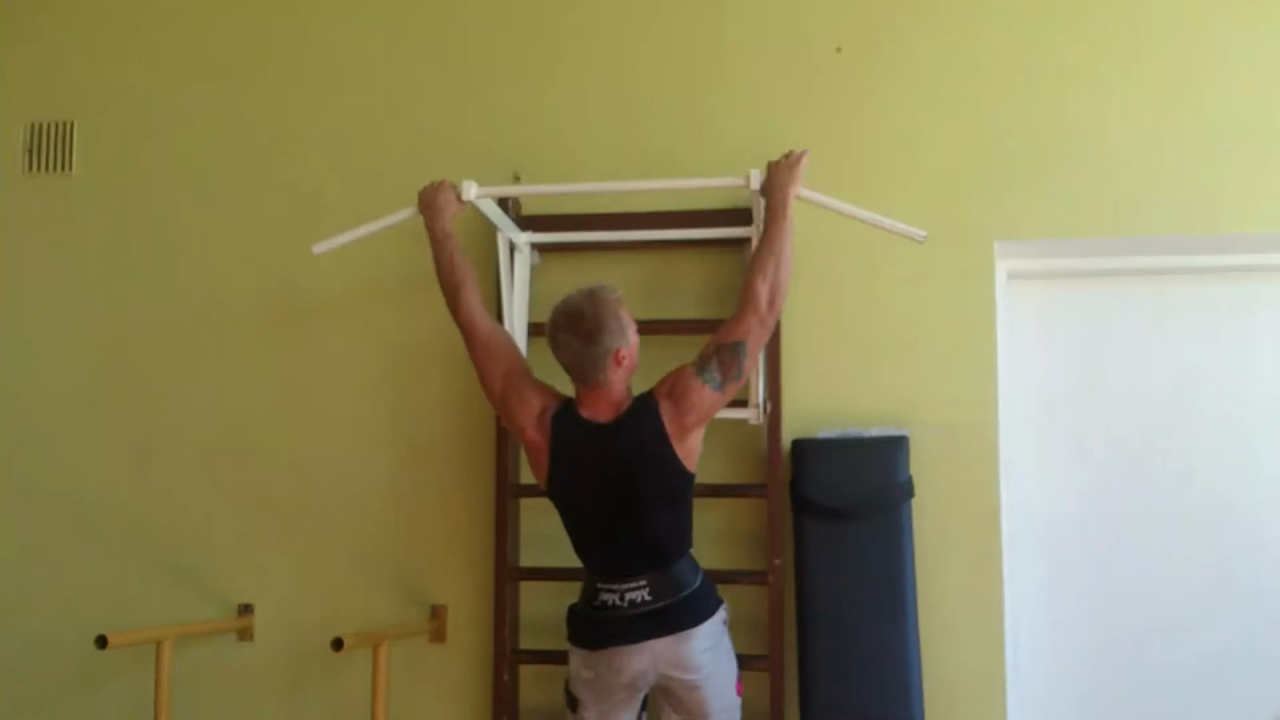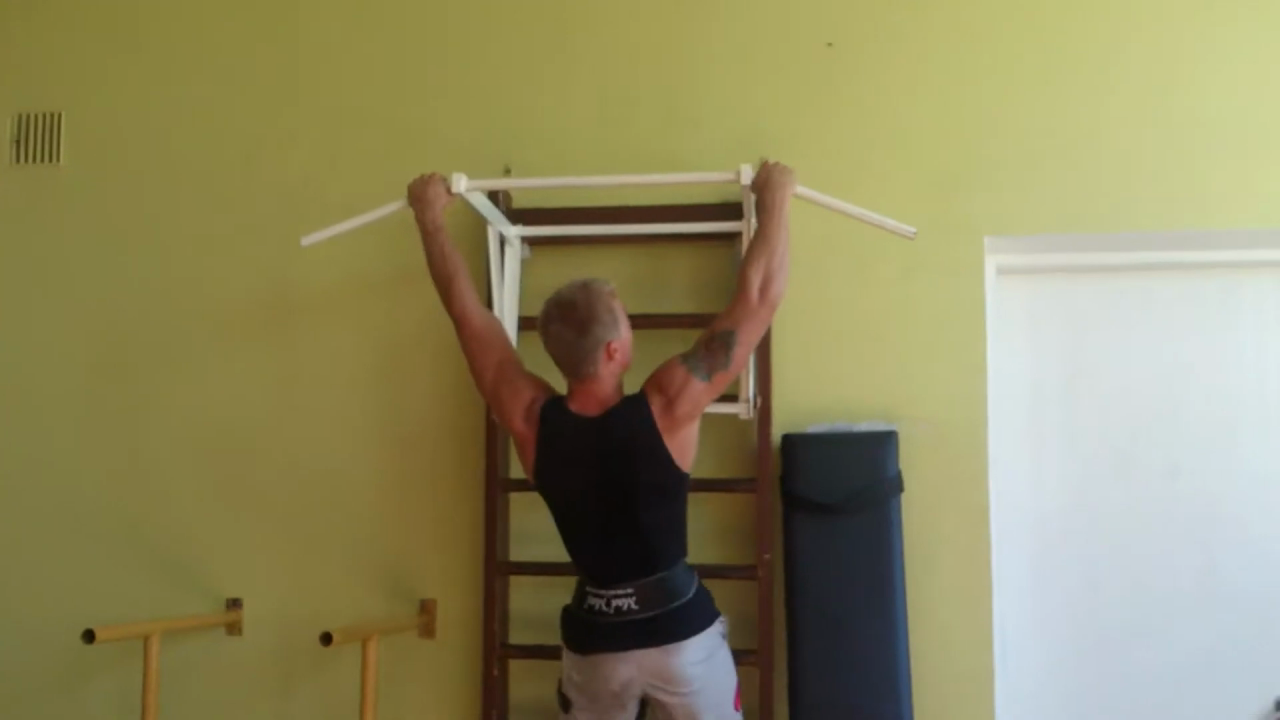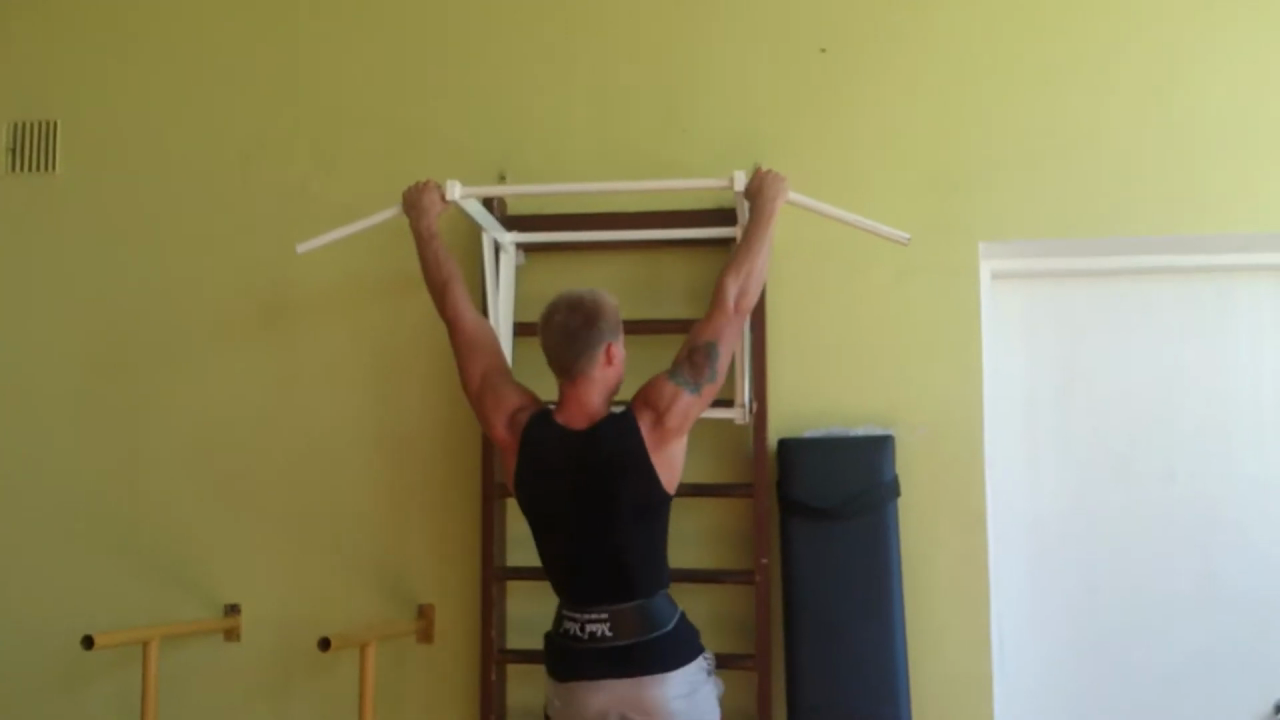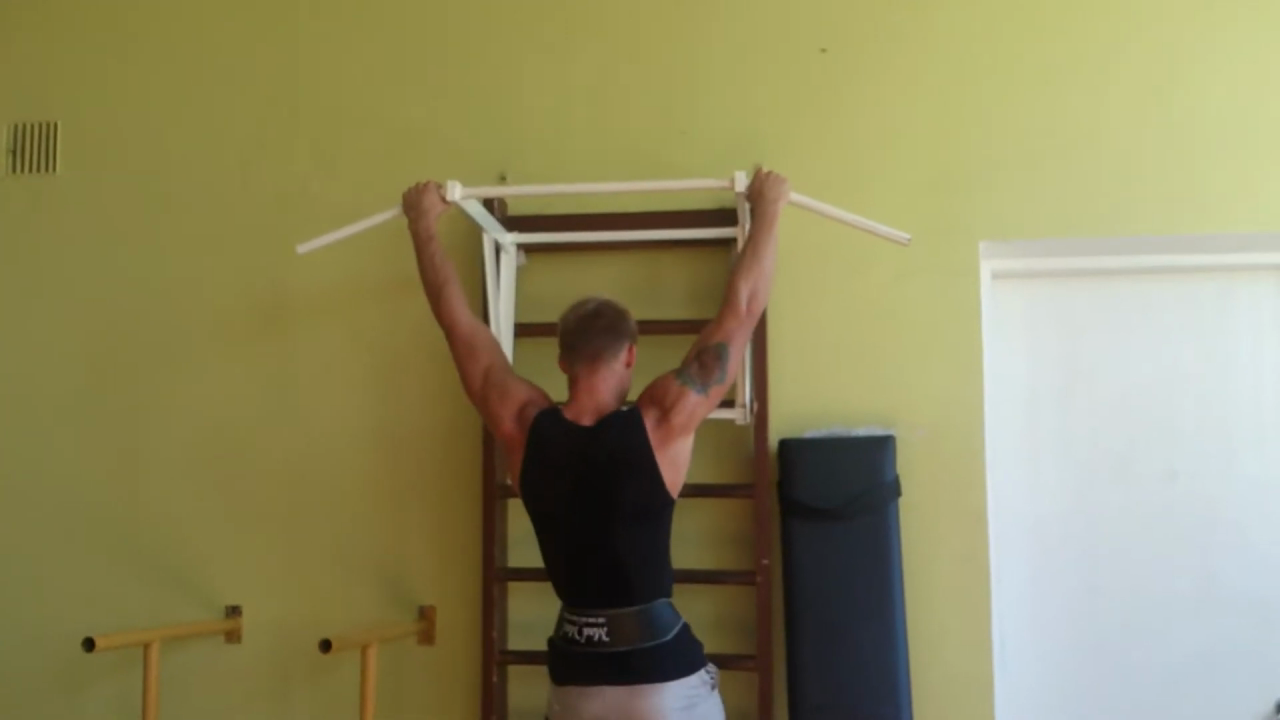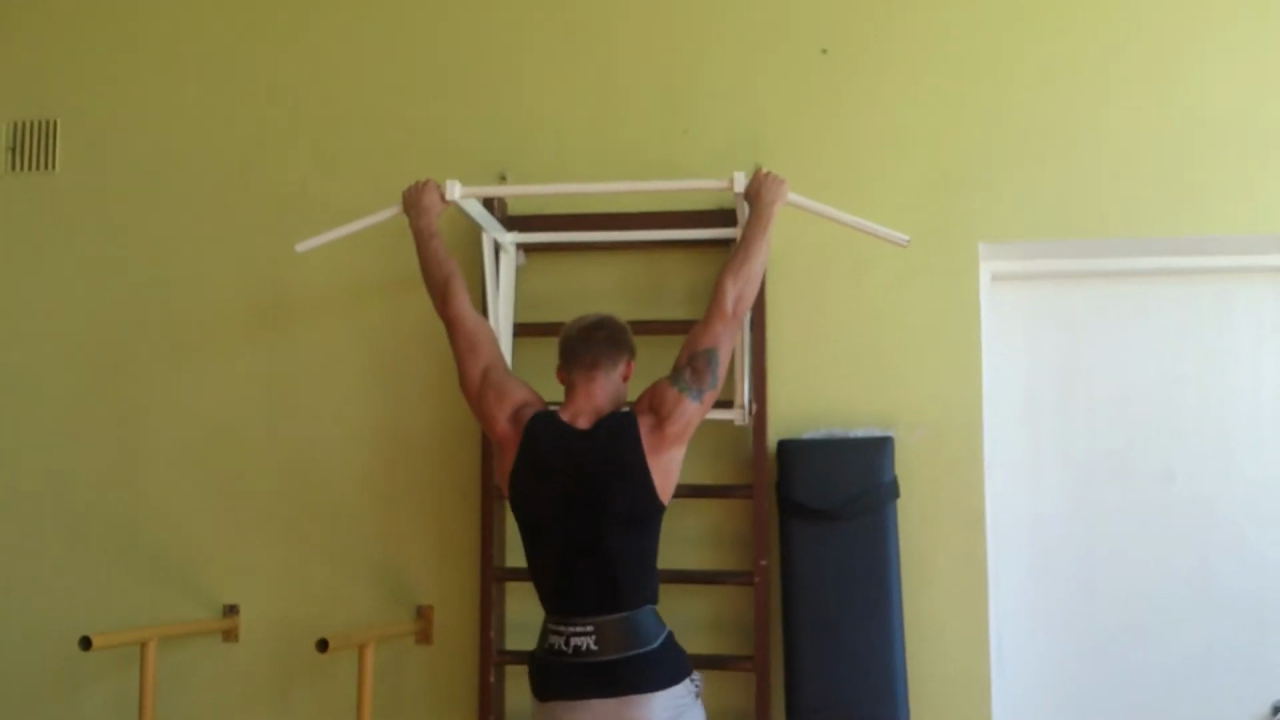
dt=0.3s
person 1, frame 1
left shoulder: (541, 427)
right shoulder: (673, 414)
left elbow: (471, 316)
right elbow: (761, 305)
left wrist: (439, 226)
right wrist: (780, 201)
left hip: (602, 635)
right hip: (687, 625)
person 1, frame 2
left shoulder: (531, 422)
right shoulder: (667, 410)
left elbow: (466, 309)
right elbow: (759, 298)
left wrist: (429, 217)
right wrist: (774, 198)
left hip: (594, 639)
right hip: (680, 632)
person 1, frame 3
left shoulder: (517, 431)
right shoulder: (655, 425)
left elbow: (460, 315)
right elbow: (732, 305)
left wrist: (424, 223)
right wrist: (764, 207)
left hip: (575, 668)
right hip: (660, 662)
person 1, frame 4
left shoulder: (523, 428)
right shoulder: (663, 424)
left elbow: (455, 316)
right elbow: (742, 307)
left wrist: (423, 224)
right wrist: (768, 208)
right hip: (662, 673)
person 1, frame 5
left shoulder: (516, 430)
right shoulder: (656, 431)
left elbow: (457, 309)
right elbow: (728, 308)
left wrist: (424, 222)
right wrist: (764, 209)
